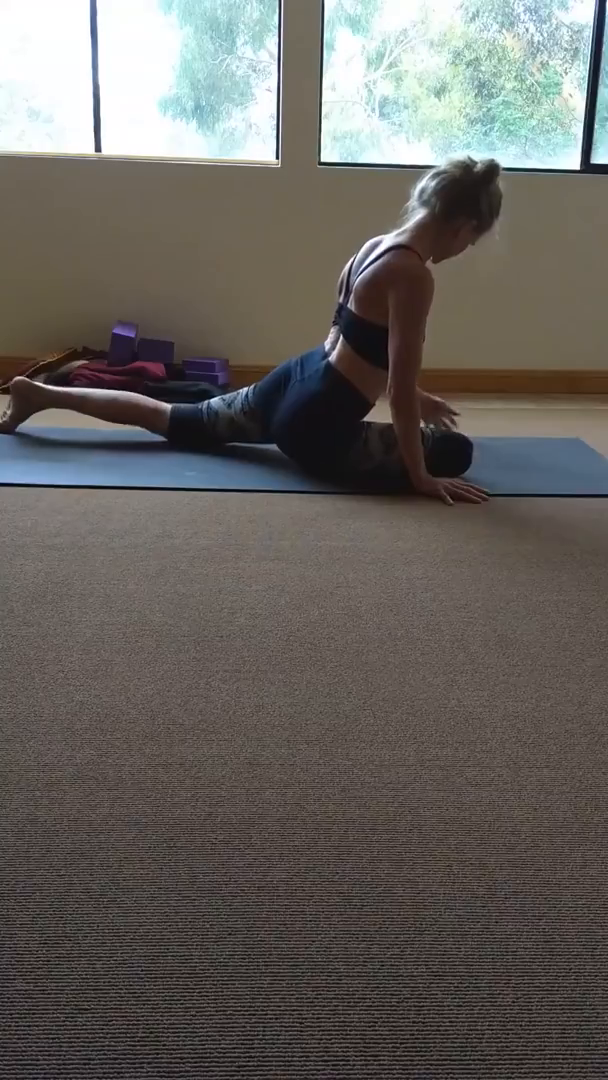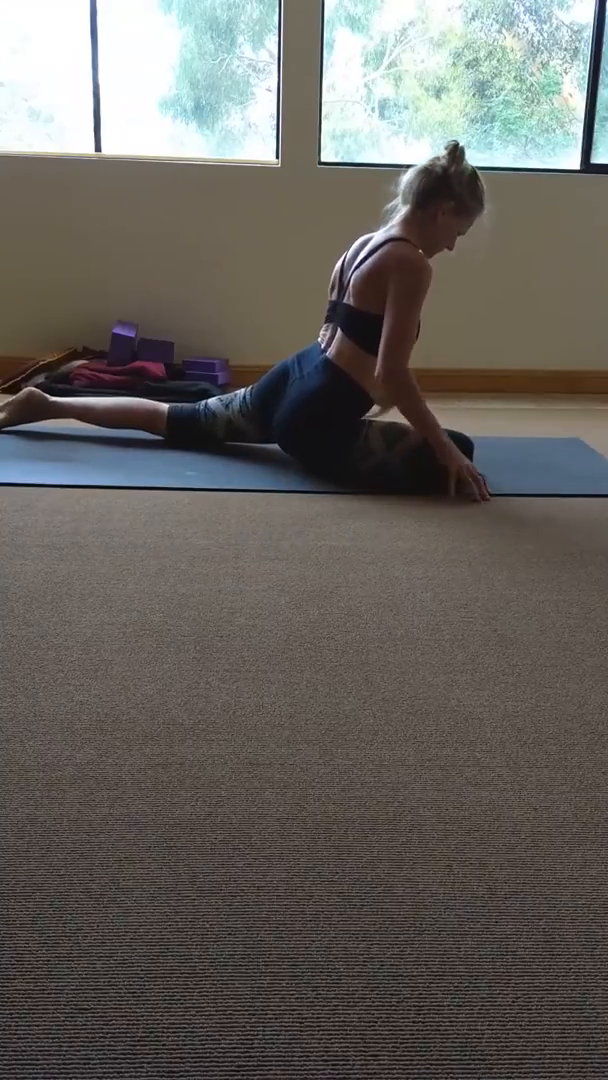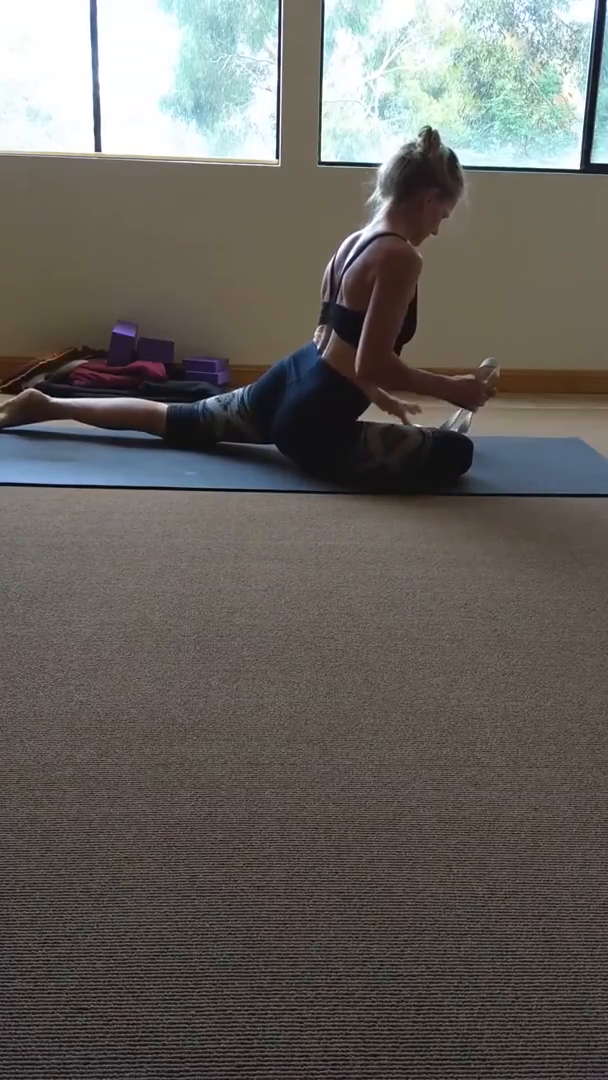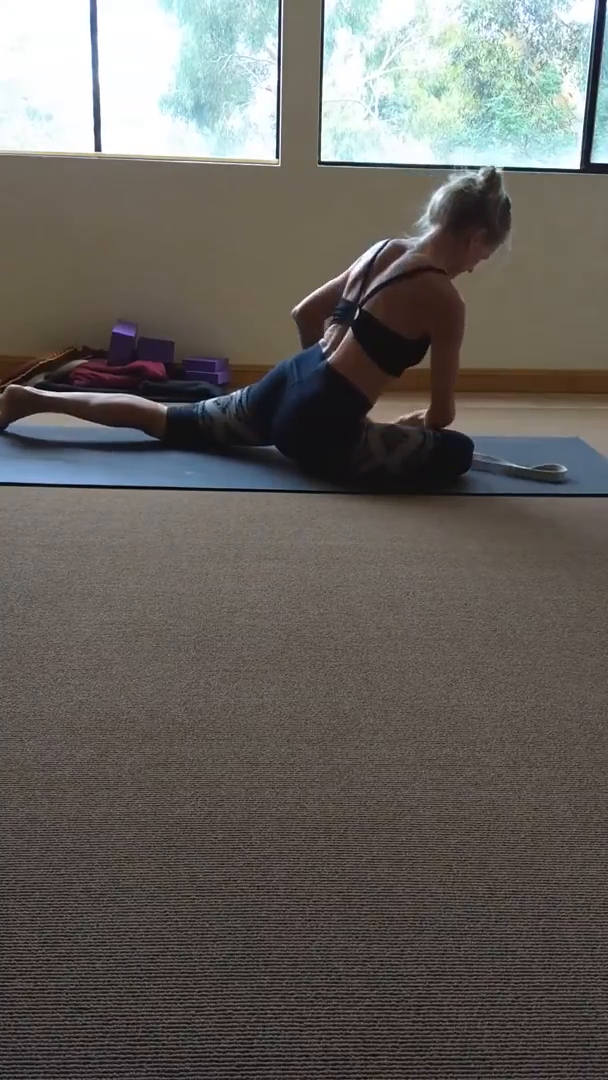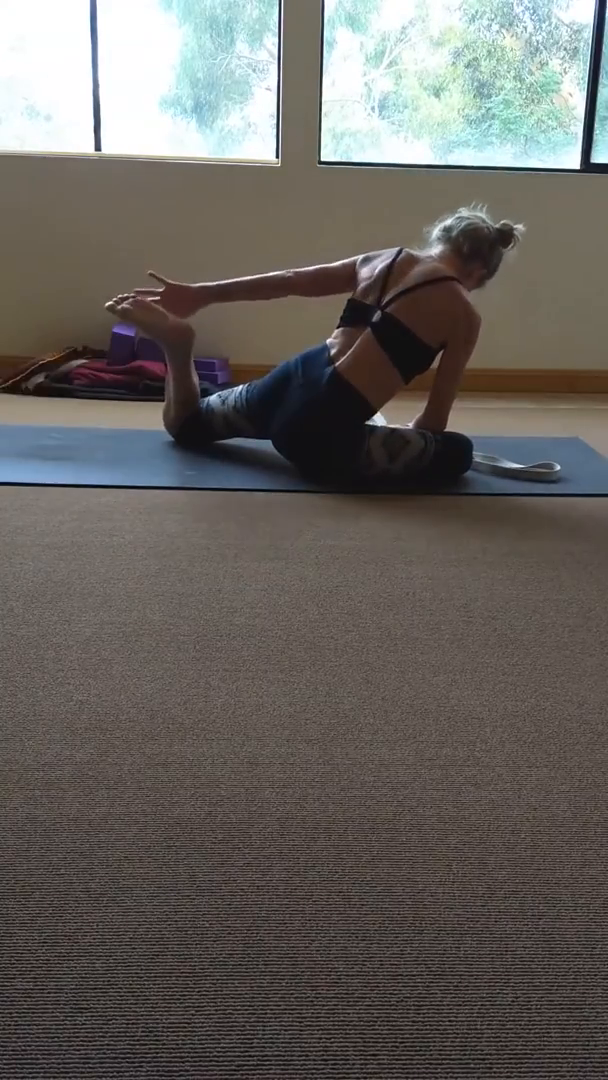
dt=1s
person 1, frame 1
left shoulder: (376, 246)
right shoulder: (413, 276)
right elbow: (399, 387)
left wrist: (420, 398)
right wrist: (420, 477)
left hip: (294, 381)
right hip: (316, 428)
left knee: (177, 421)
left ankle: (44, 393)
person 1, frame 2
left shoulder: (364, 245)
right shoulder: (410, 265)
right elbow: (392, 372)
left wrist: (374, 396)
right wrist: (446, 452)
left hip: (292, 381)
right hip: (317, 424)
left knee: (180, 421)
left ankle: (47, 404)
person 1, frame 3
left shoulder: (353, 241)
right shoulder: (401, 258)
right elbow: (372, 364)
left wrist: (384, 399)
right wrist: (450, 389)
left hip: (287, 383)
right hip: (314, 425)
left knee: (174, 420)
left ankle: (46, 405)
person 1, frame 4
left shoulder: (382, 250)
right shoulder: (443, 299)
left elbow: (304, 314)
right elbow: (441, 417)
right wrist: (413, 419)
left hip: (285, 384)
right hip: (316, 428)
left knee: (166, 418)
person 1, frame 5
left shoulder: (381, 260)
right shoulder: (463, 316)
left elbow: (291, 281)
right elbow: (434, 422)
left wrist: (201, 294)
right wrist: (405, 434)
left hip: (290, 383)
right hip: (321, 433)
left knee: (185, 425)
left ankle: (175, 342)
